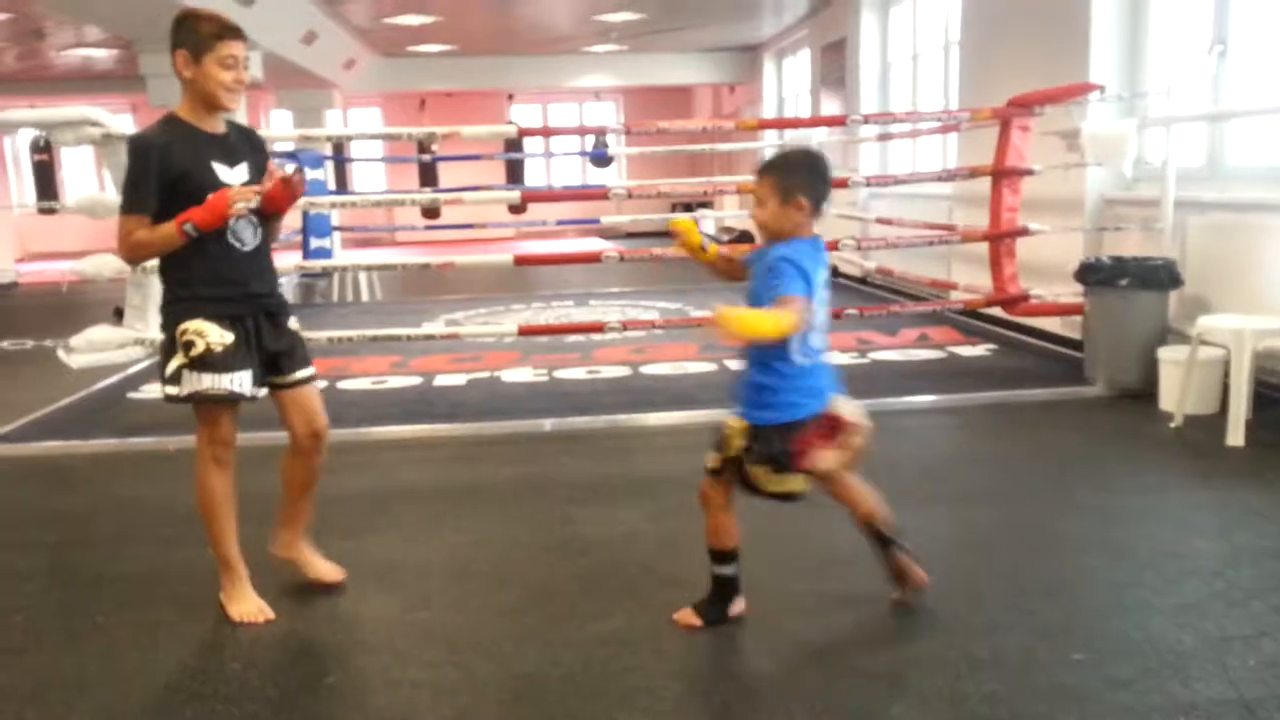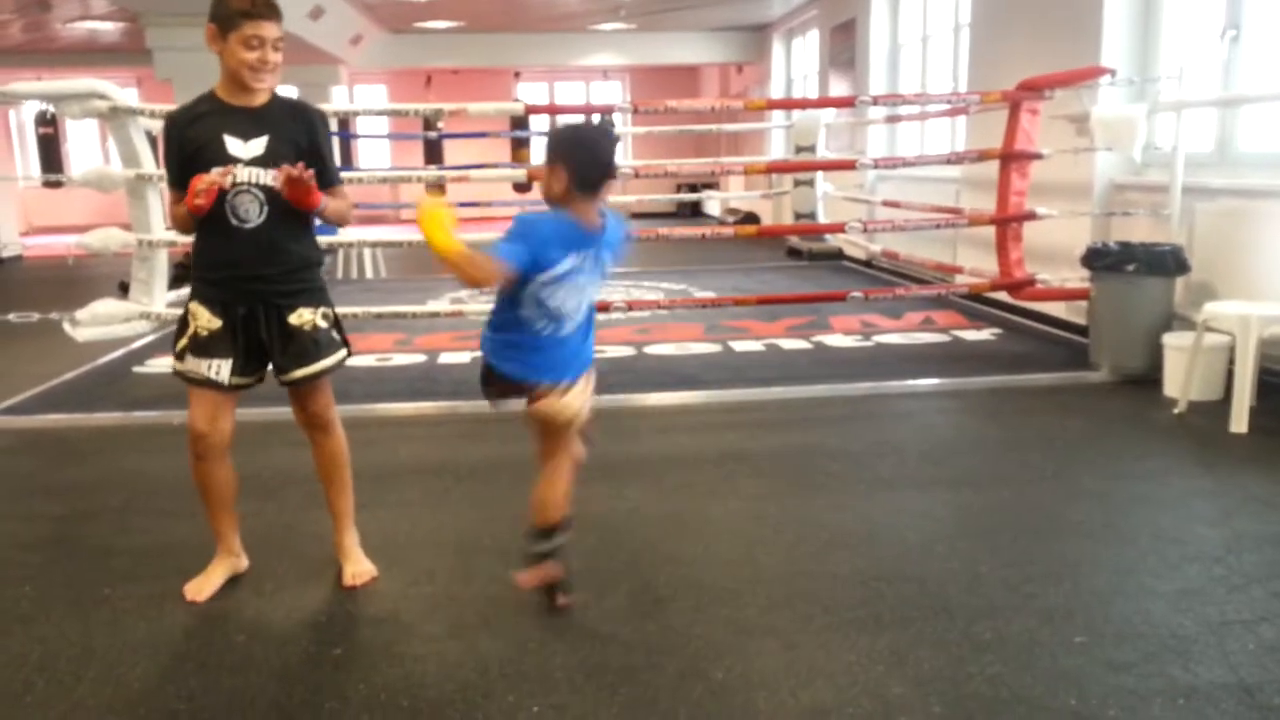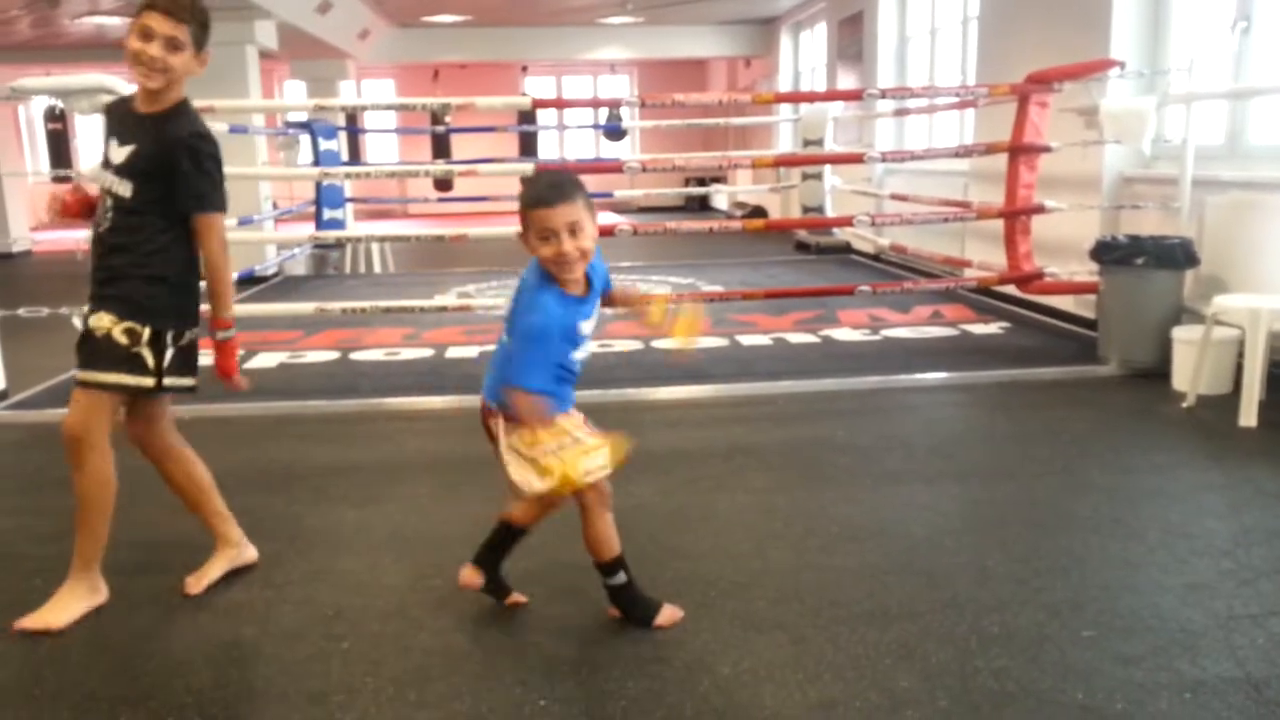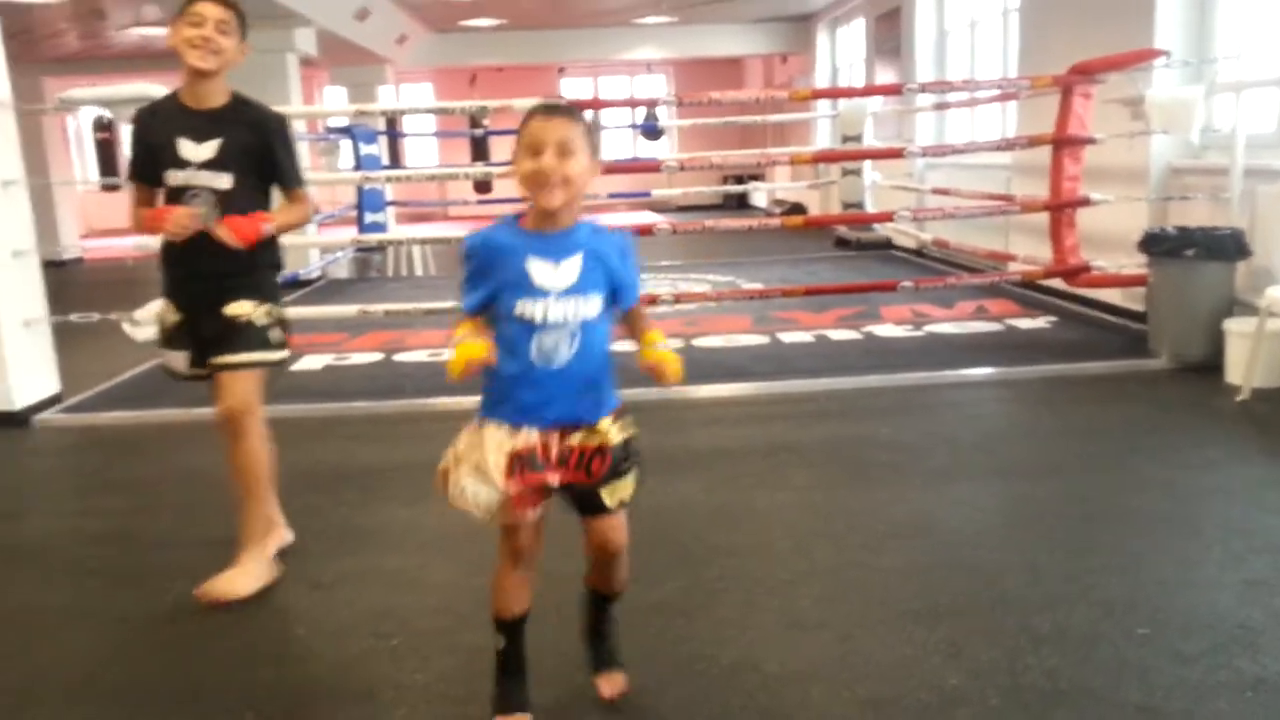
dt=0.7s
person 1, frame 1
left shoulder: (251, 144)
right shoulder: (154, 146)
right elbow: (131, 246)
left wrist: (278, 207)
right wrist: (201, 217)
left hip: (265, 305)
right hip: (202, 313)
left knee: (311, 424)
right knee: (217, 441)
left ankle: (291, 536)
right ankle: (233, 579)
person 1, frame 2
left shoulder: (304, 120)
right shoulder: (186, 124)
left elbow: (341, 211)
right elbow: (178, 219)
left wrist: (310, 198)
right wrist: (195, 203)
left hip: (294, 290)
right hip: (218, 296)
left knee: (318, 414)
right knee: (207, 430)
left ankle: (347, 539)
right ankle: (228, 550)
person 1, frame 3
left shoulder: (186, 138)
right shoulder: (120, 114)
left elbow: (212, 242)
left wrist: (225, 336)
right wrist: (81, 203)
left hip: (150, 300)
right hip: (115, 297)
left knee: (85, 428)
right knee: (151, 431)
left ankle: (84, 580)
right ankle: (230, 540)
person 1, frame 4
left shoulder: (260, 124)
right shoulder: (152, 121)
left elbow: (301, 205)
right elbow: (141, 207)
left wrist: (257, 225)
right wrist: (161, 220)
left hip: (245, 283)
right hip: (186, 287)
left knee: (239, 409)
right knee: (239, 411)
left ankle: (255, 552)
right ankle: (271, 524)
person 2, frame 1
left shoulder: (787, 260)
right shoulder: (805, 251)
left elbow: (790, 315)
right elbow: (744, 264)
left wrist: (742, 326)
right wrist: (701, 247)
left hip: (779, 416)
right hip: (820, 402)
left knee: (714, 493)
right knee: (840, 480)
left ankle: (722, 601)
right ankle: (897, 559)
person 2, frame 2
left shoulder: (539, 232)
right shoulder: (612, 229)
left elbow: (481, 275)
left wrist: (440, 238)
left hip: (504, 365)
right hip: (565, 370)
right knee: (559, 458)
right ankle: (545, 560)
person 2, frame 3
left shoulder: (584, 267)
right shoulder: (541, 317)
left elbow: (608, 292)
right elbow: (521, 399)
left wrist: (655, 313)
left hip: (550, 404)
right hip: (527, 412)
left knee: (547, 493)
right knee: (595, 494)
left ankle: (483, 565)
right ankle: (626, 598)
person 2, frame 4
left shoulder: (610, 246)
right shoulder: (491, 245)
left elbow: (630, 312)
right elbow: (476, 316)
left wrist: (656, 349)
right wrist: (469, 346)
left hip: (592, 420)
right hip: (512, 424)
left knee: (609, 539)
right knee: (519, 544)
left ankle: (601, 631)
